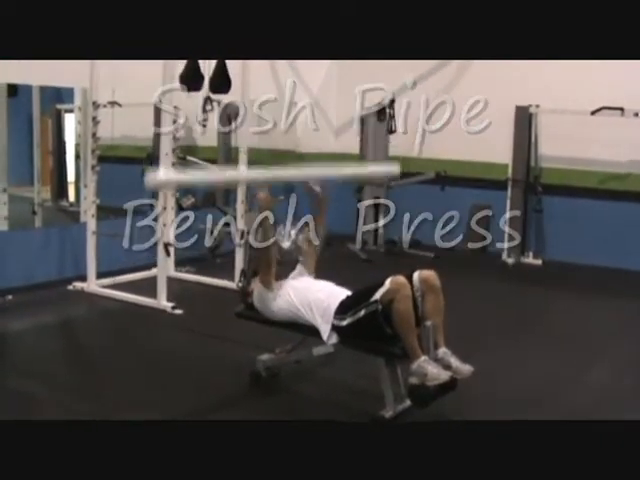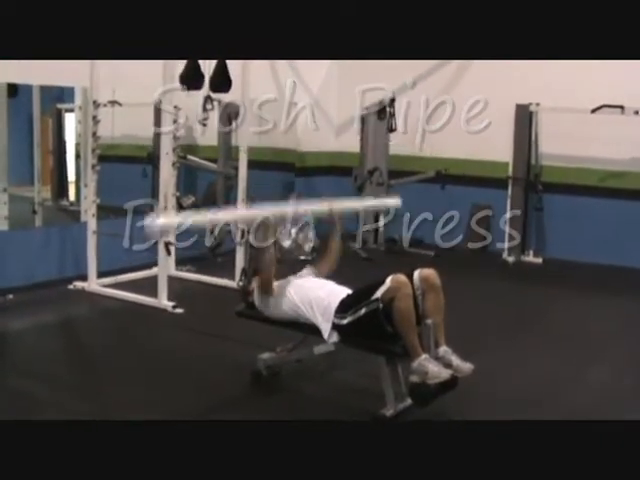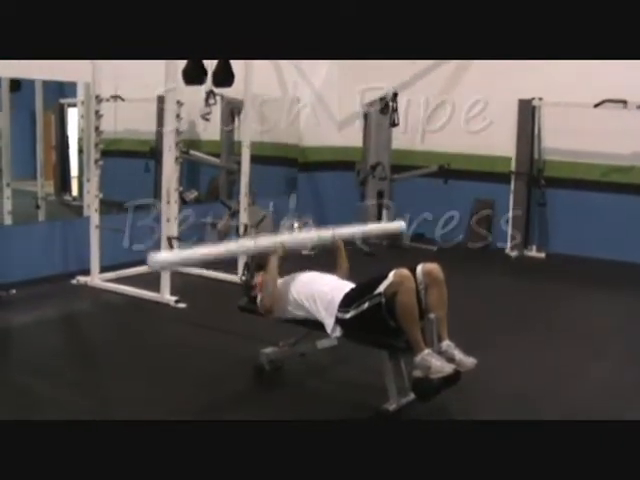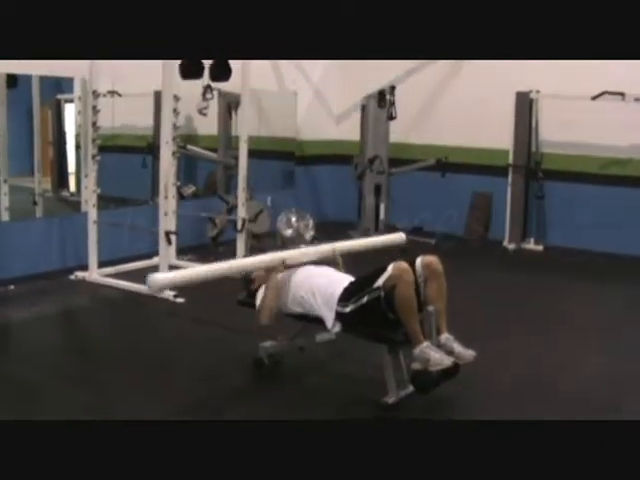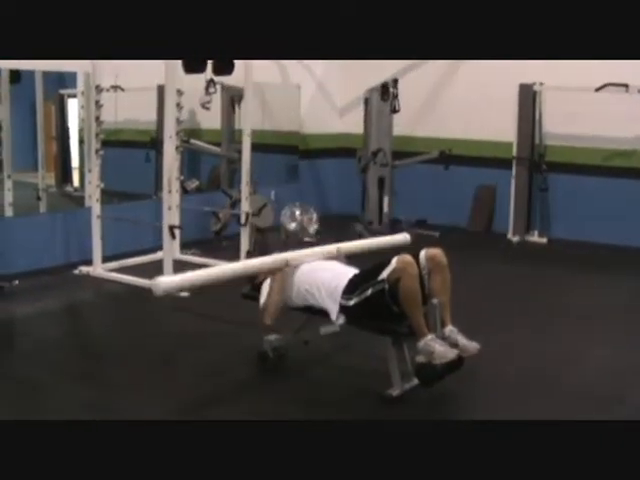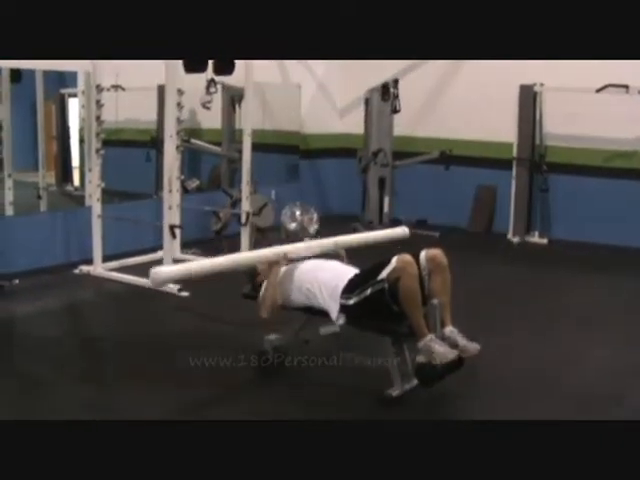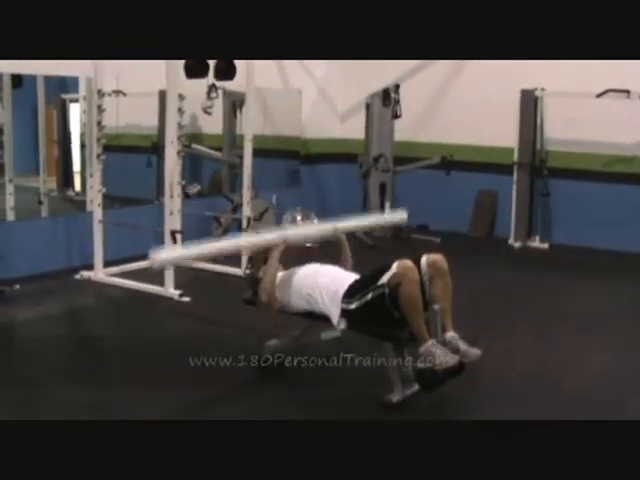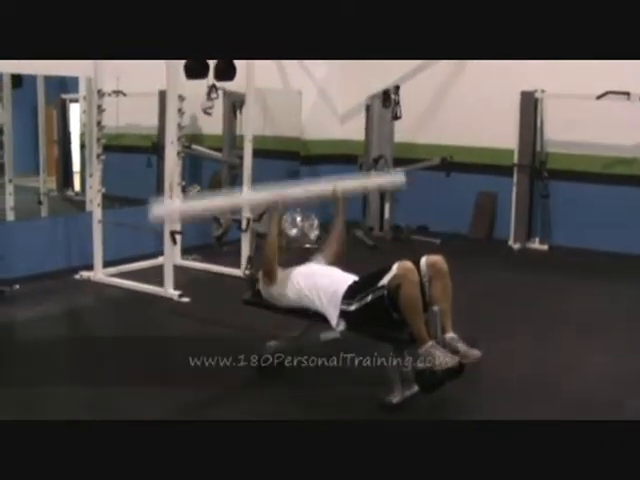
dt=0.1s
person 1, frame 1
left shoulder: (292, 282)
right shoulder: (266, 300)
left elbow: (313, 245)
right elbow: (266, 258)
left wrist: (320, 203)
right wrist: (265, 212)
left hip: (352, 306)
right hip: (340, 318)
left knee: (428, 279)
right knee: (398, 285)
left ankle: (441, 354)
right ankle: (418, 365)
person 1, frame 2
left shoulder: (294, 282)
right shoulder: (264, 300)
left elbow: (330, 260)
right elbow: (265, 281)
left wrist: (335, 220)
left hip: (352, 303)
right hip: (340, 318)
left knee: (429, 277)
right knee: (399, 284)
left ankle: (441, 354)
right ankle: (419, 364)
person 1, frame 3
left shoulder: (295, 282)
right shoulder: (269, 299)
left elbow: (342, 275)
right elbow: (268, 305)
left wrist: (339, 244)
right wrist: (273, 259)
left hip: (354, 298)
right hip: (343, 310)
left knee: (431, 271)
right knee: (401, 277)
left ankle: (444, 345)
right ankle: (421, 358)
person 1, frame 4
left shoulder: (295, 276)
right shoulder: (266, 292)
right elbow: (264, 320)
left wrist: (336, 257)
right wrist: (274, 274)
left hip: (353, 291)
right hip: (343, 306)
left knee: (431, 263)
right knee: (401, 270)
left ankle: (443, 339)
right ankle: (421, 349)
person 1, frame 5
left shoulder: (298, 270)
right shoulder: (271, 286)
right elbow: (269, 321)
left wrist: (341, 257)
right wrist: (279, 272)
left hip: (358, 285)
right hip: (347, 298)
left knee: (435, 257)
right knee: (405, 263)
left ankle: (448, 331)
right ankle: (425, 343)
person 1, frame 6
left shoulder: (297, 272)
right shoulder: (279, 281)
right elbow: (266, 314)
left wrist: (341, 257)
right wrist: (275, 270)
left hip: (357, 282)
right hip: (348, 297)
left knee: (435, 257)
right knee: (404, 262)
left ankle: (448, 332)
right ankle: (426, 342)
person 1, frame 7
left shoulder: (298, 274)
right shoulder: (277, 284)
left elbow: (347, 268)
right elbow: (266, 298)
left wrist: (342, 239)
right wrist: (275, 252)
left hip: (359, 289)
right hip: (349, 304)
left knee: (436, 262)
right knee: (405, 269)
left ankle: (449, 338)
right ankle: (427, 349)
person 1, frame 8
left shoulder: (303, 271)
right shoulder: (274, 287)
left elbow: (334, 247)
right elbow: (269, 264)
left wrist: (340, 205)
right wrist: (275, 220)
left hip: (358, 289)
right hip: (347, 303)
left knee: (435, 263)
right knee: (405, 270)
left ankle: (449, 339)
right ankle: (426, 350)
